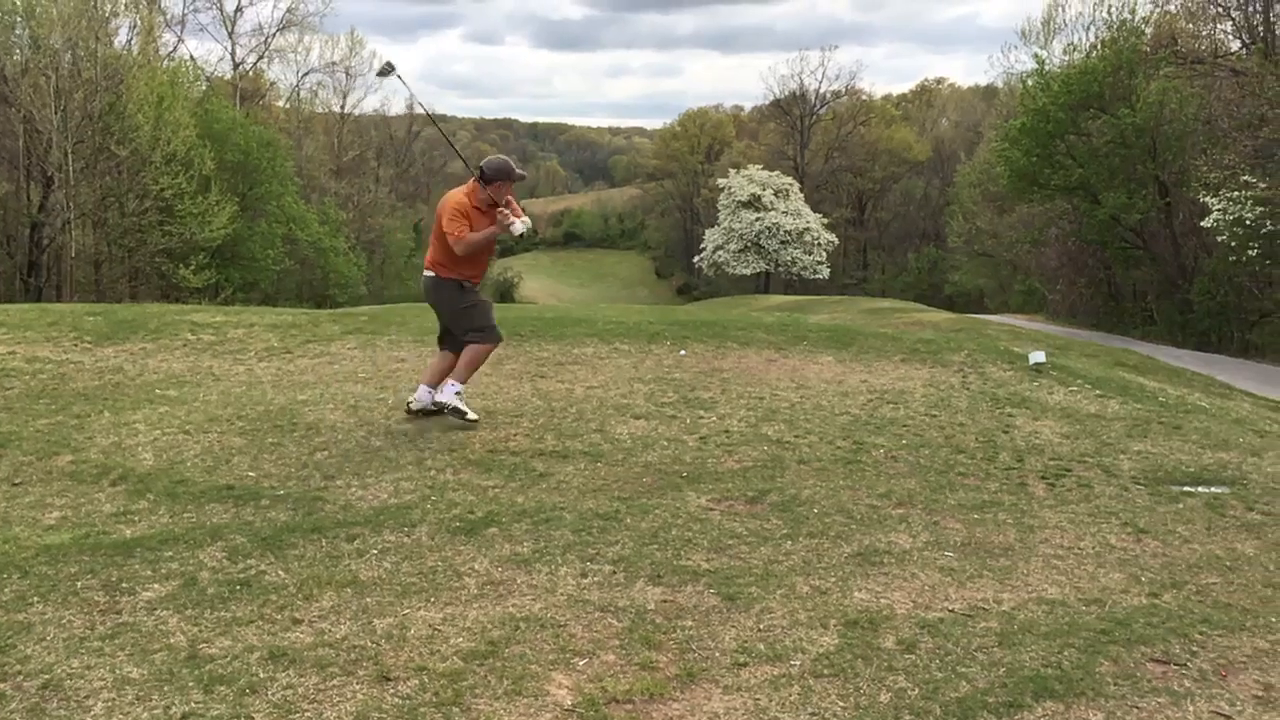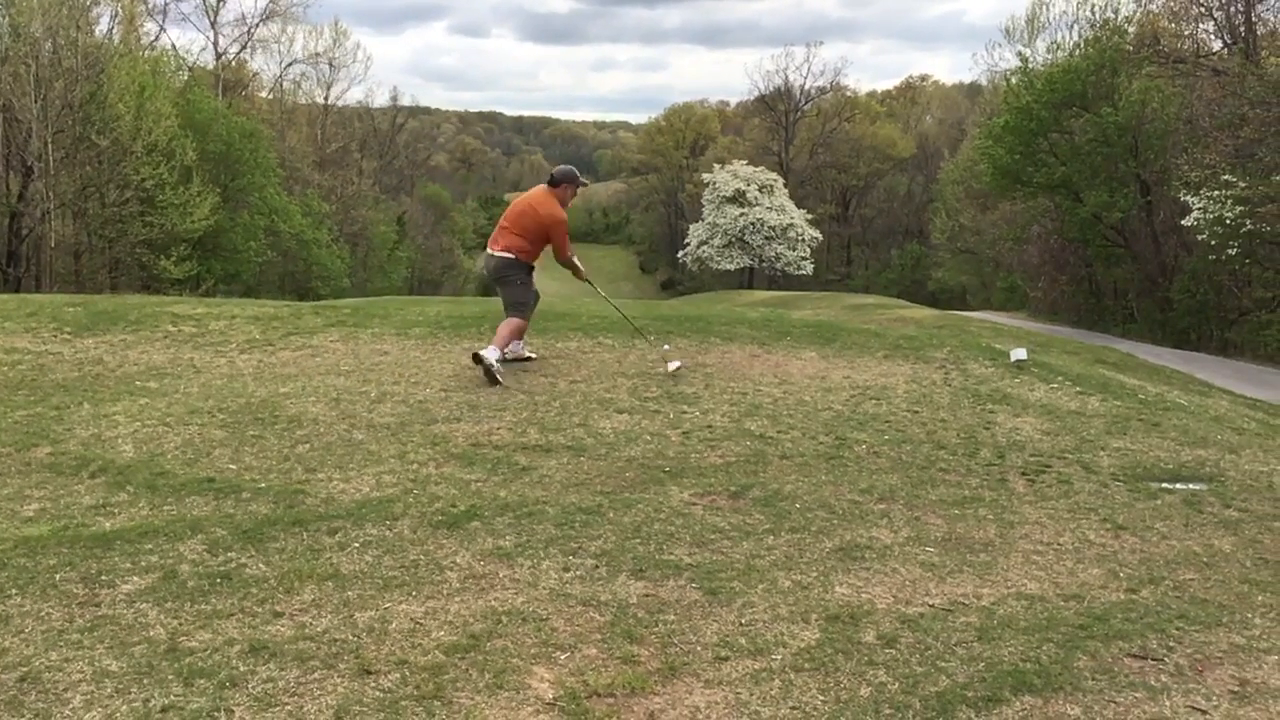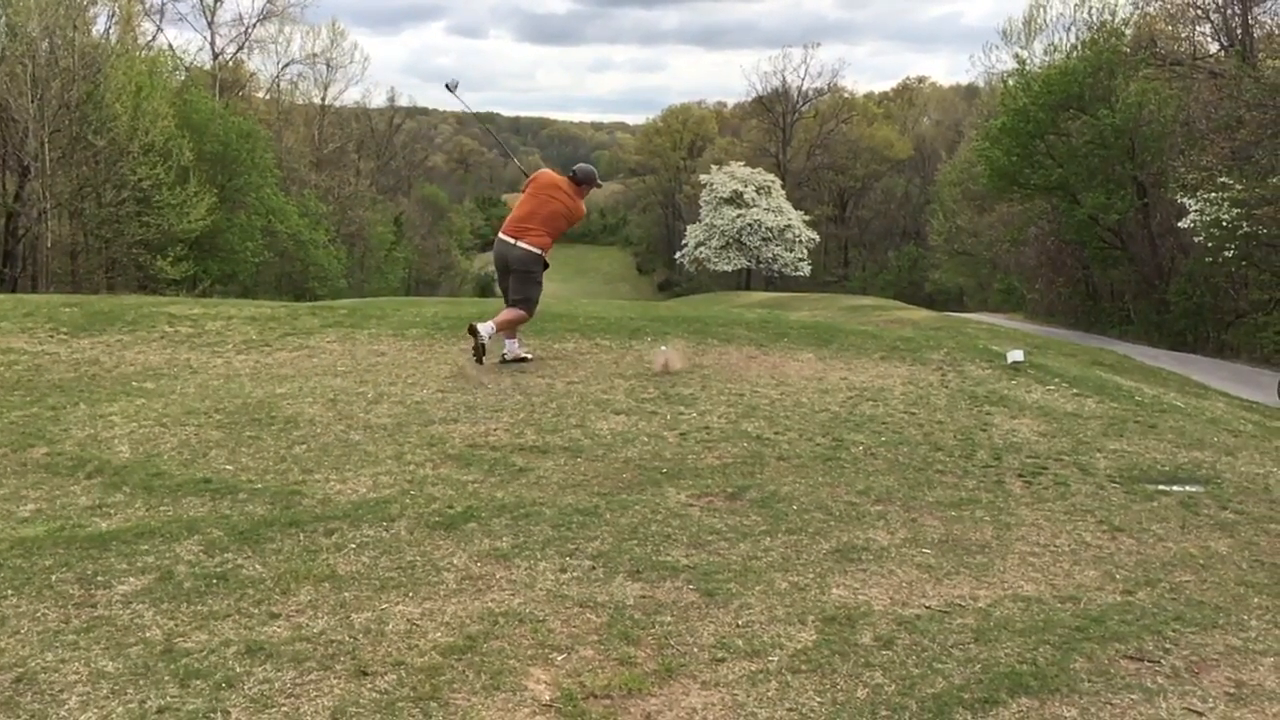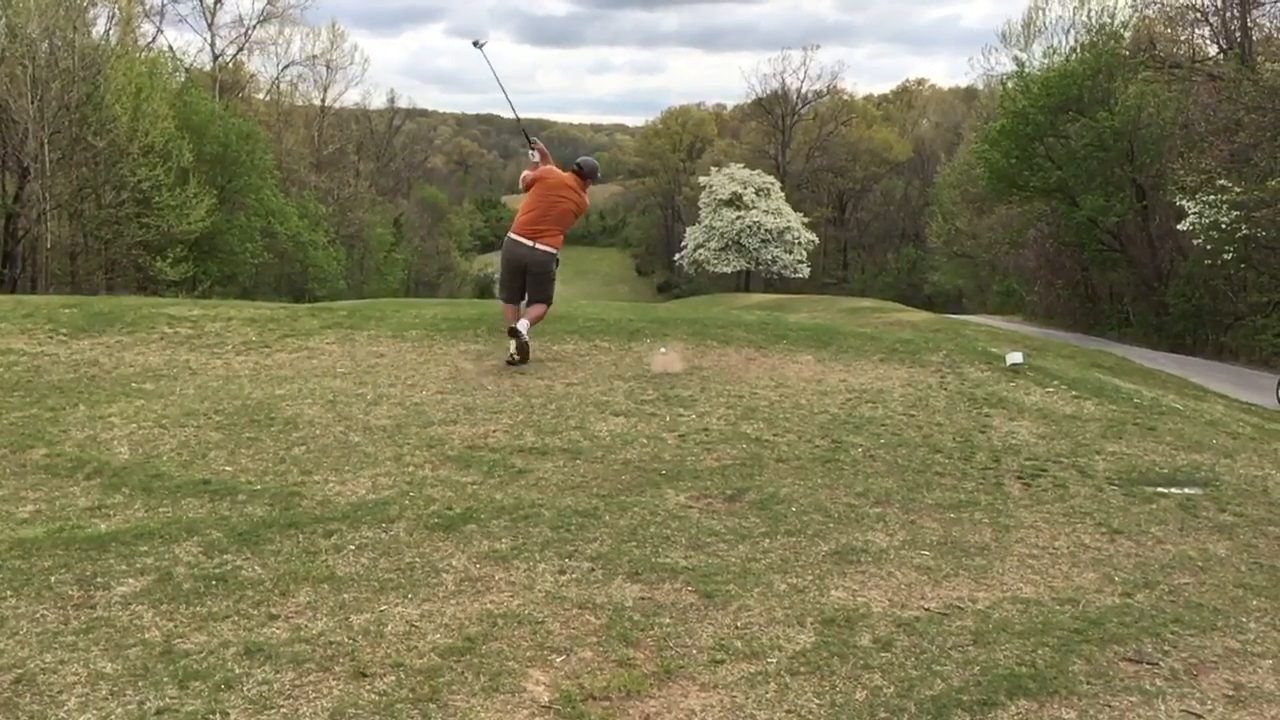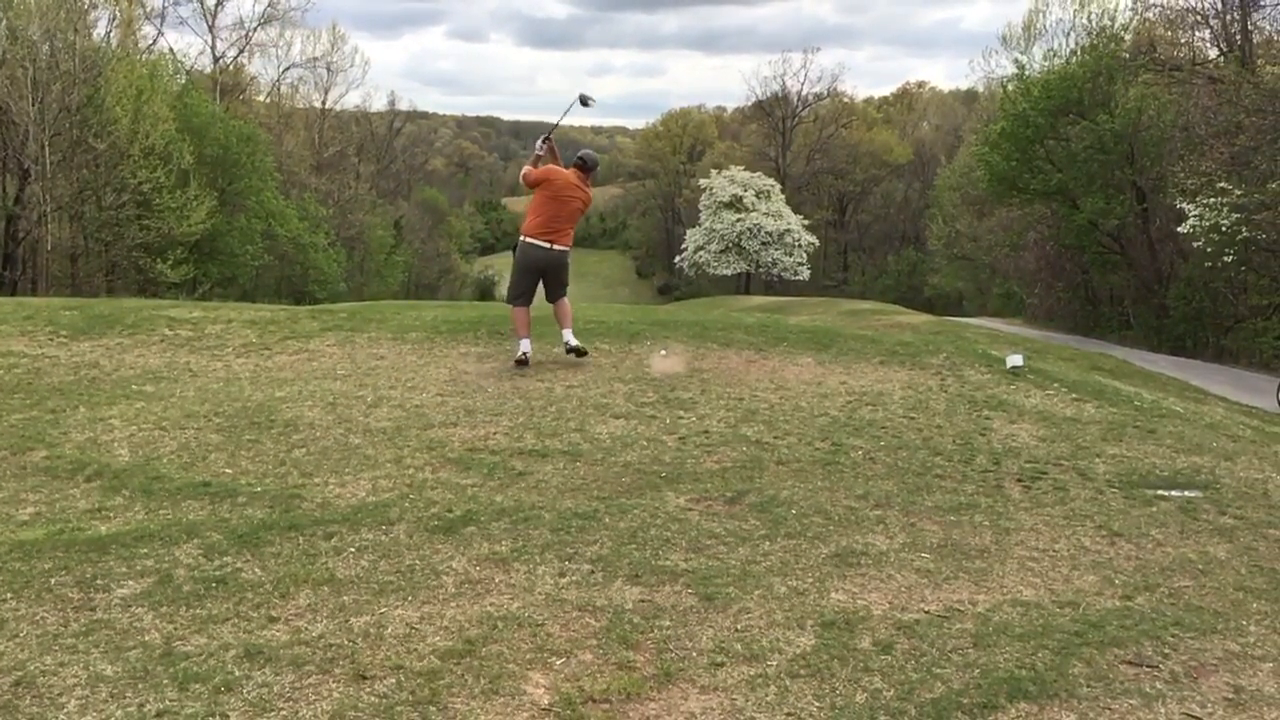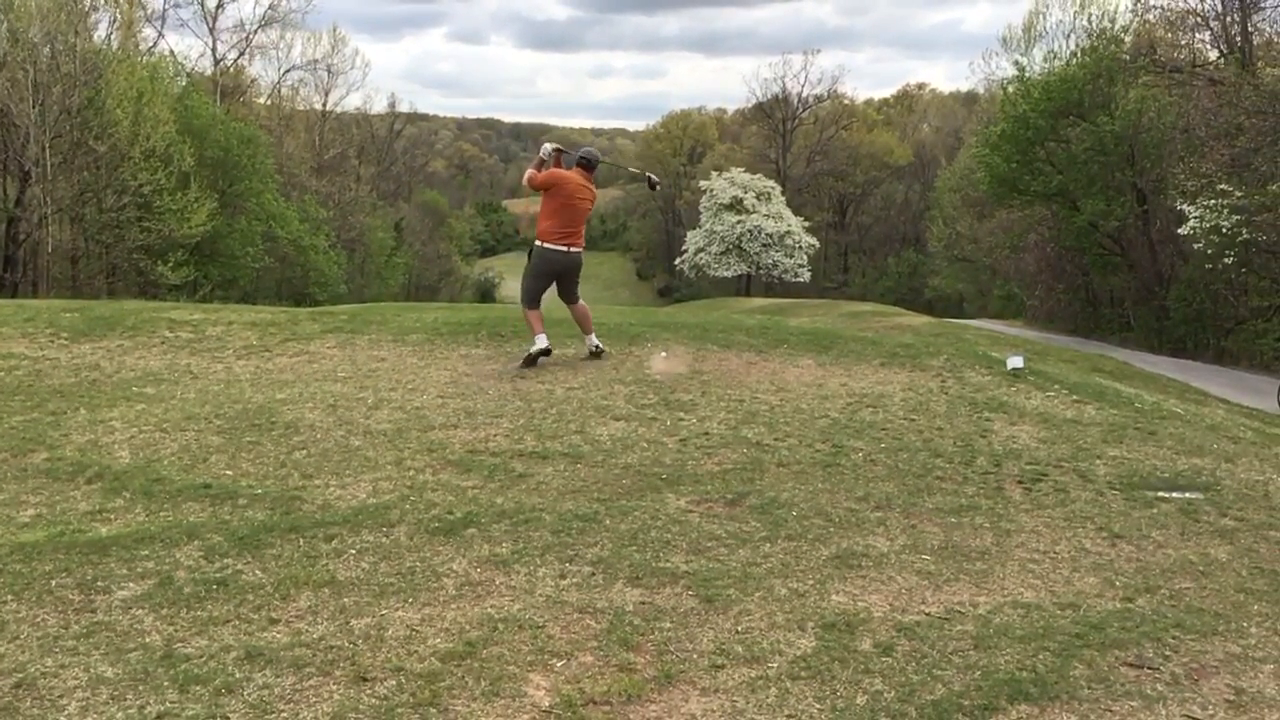
dt=0.7s
person 1, frame 1
left shoulder: (501, 202)
right shoulder: (457, 202)
left elbow: (522, 223)
right elbow: (462, 246)
left wrist: (518, 224)
right wrist: (494, 227)
left hip: (458, 284)
right hip: (447, 284)
left knee: (455, 344)
right knee: (486, 337)
left ankle: (423, 398)
right ankle: (450, 391)
person 1, frame 2
left shoulder: (541, 191)
right shoulder: (556, 214)
right elbow: (563, 256)
left wrist: (572, 258)
right wrist: (577, 270)
left hip: (496, 257)
right hip: (511, 263)
left knee: (528, 299)
right knee: (518, 313)
left ankle: (514, 348)
right ankle: (491, 354)
person 1, frame 3
left shoulder: (545, 176)
right shoulder: (578, 210)
left elbow: (526, 189)
left hip: (503, 244)
right hip: (528, 255)
left knee: (513, 301)
right knee: (523, 309)
left ankle: (512, 349)
right ankle: (486, 328)
person 1, frame 4
left shoulder: (549, 174)
right shoulder: (582, 202)
left elbow: (525, 182)
left wrist: (536, 159)
right wrist: (545, 154)
left hip: (514, 244)
right hip: (543, 254)
left knee: (511, 299)
right knee: (540, 302)
left ankle: (516, 350)
right ankle: (522, 326)
person 1, frame 5
left shoulder: (551, 173)
right shoulder: (586, 195)
left elbow: (525, 176)
left wrist: (538, 153)
right wrist: (552, 151)
left hip: (530, 247)
right hip: (559, 253)
left knee: (519, 300)
right knee: (559, 296)
left ankle: (524, 347)
right ankle: (569, 338)
person 1, frame 6
left shoulder: (558, 176)
right shoulder: (590, 192)
left elbow: (528, 180)
left wrist: (543, 156)
right wrist: (557, 160)
left hip: (546, 251)
right hip: (573, 255)
left knee: (529, 300)
right knee: (572, 298)
left ankle: (540, 341)
right ankle: (593, 342)
